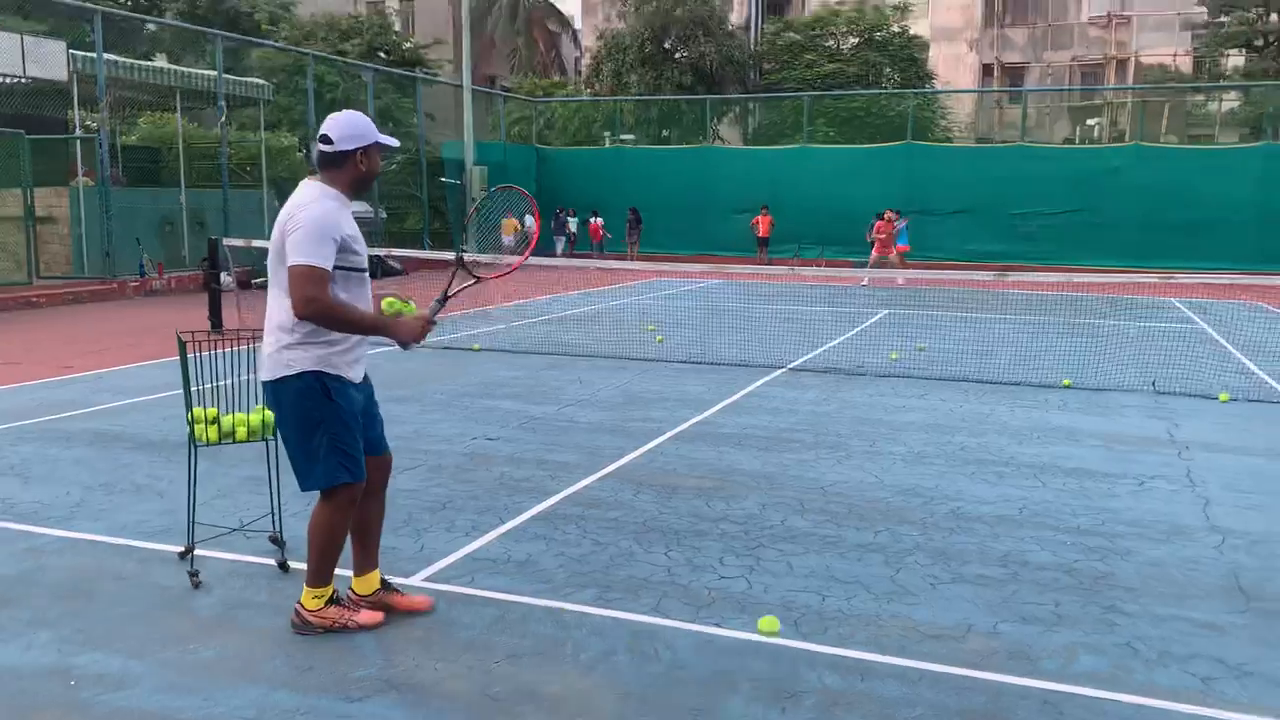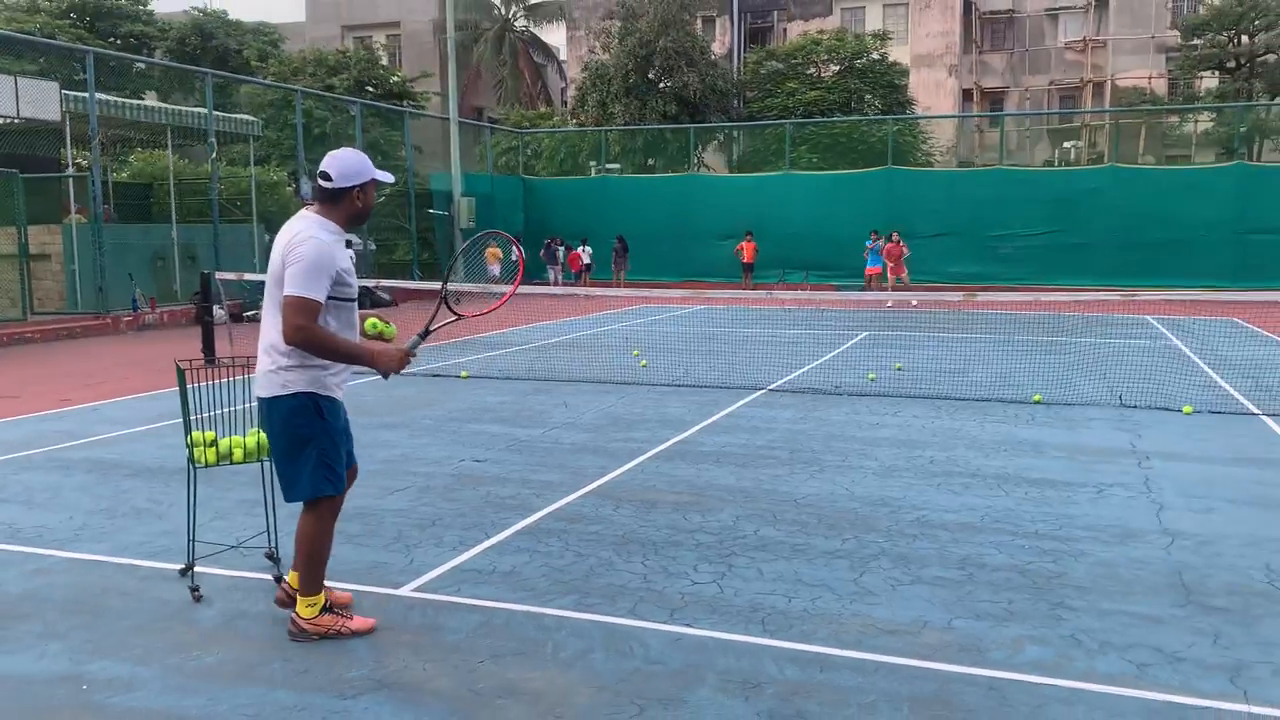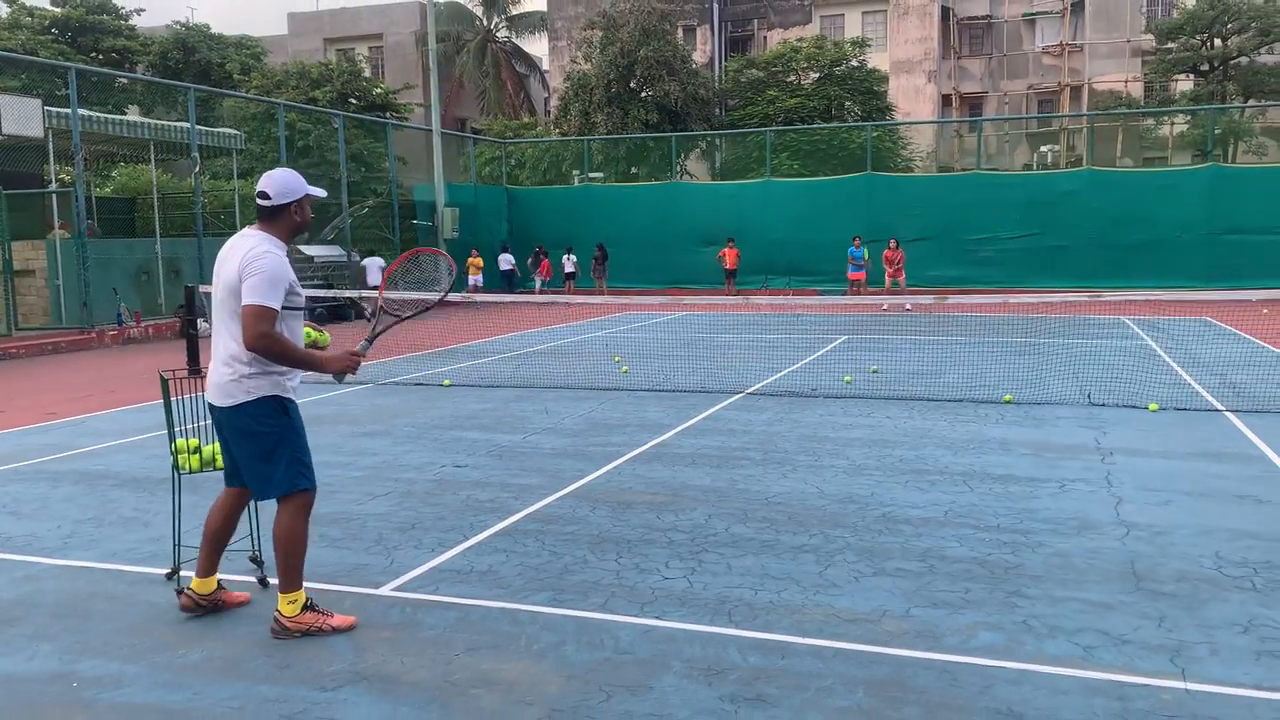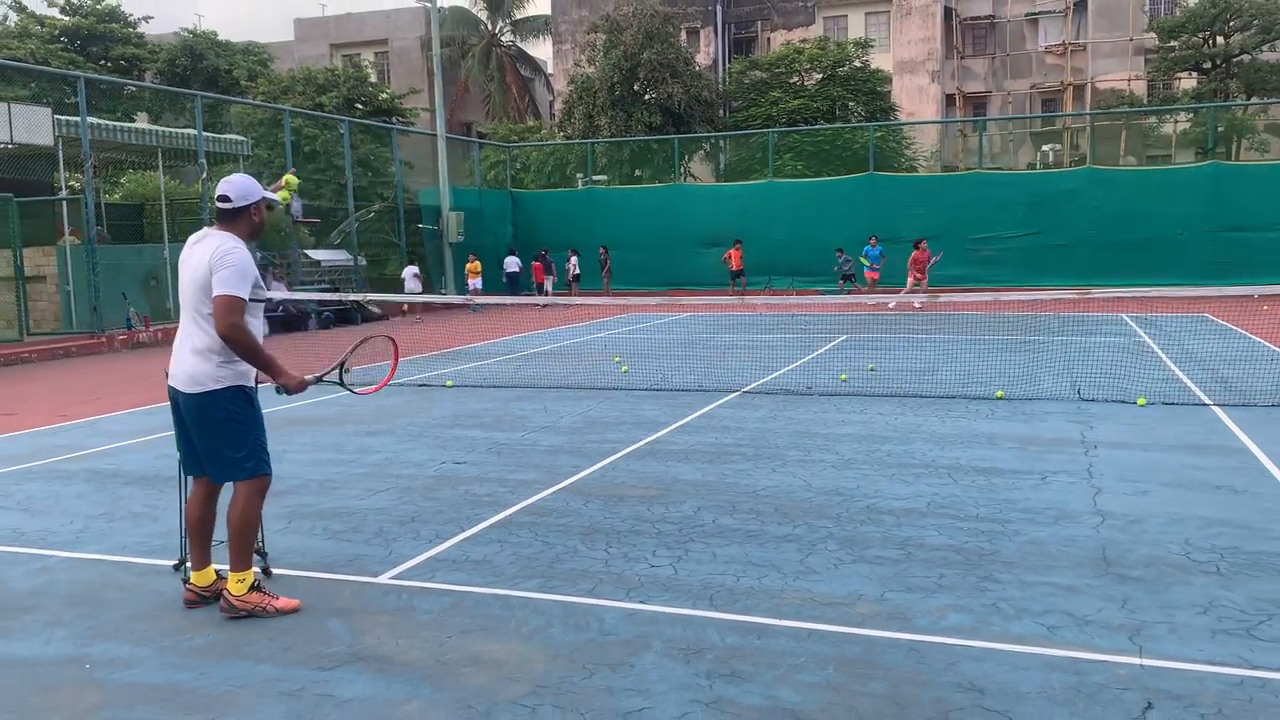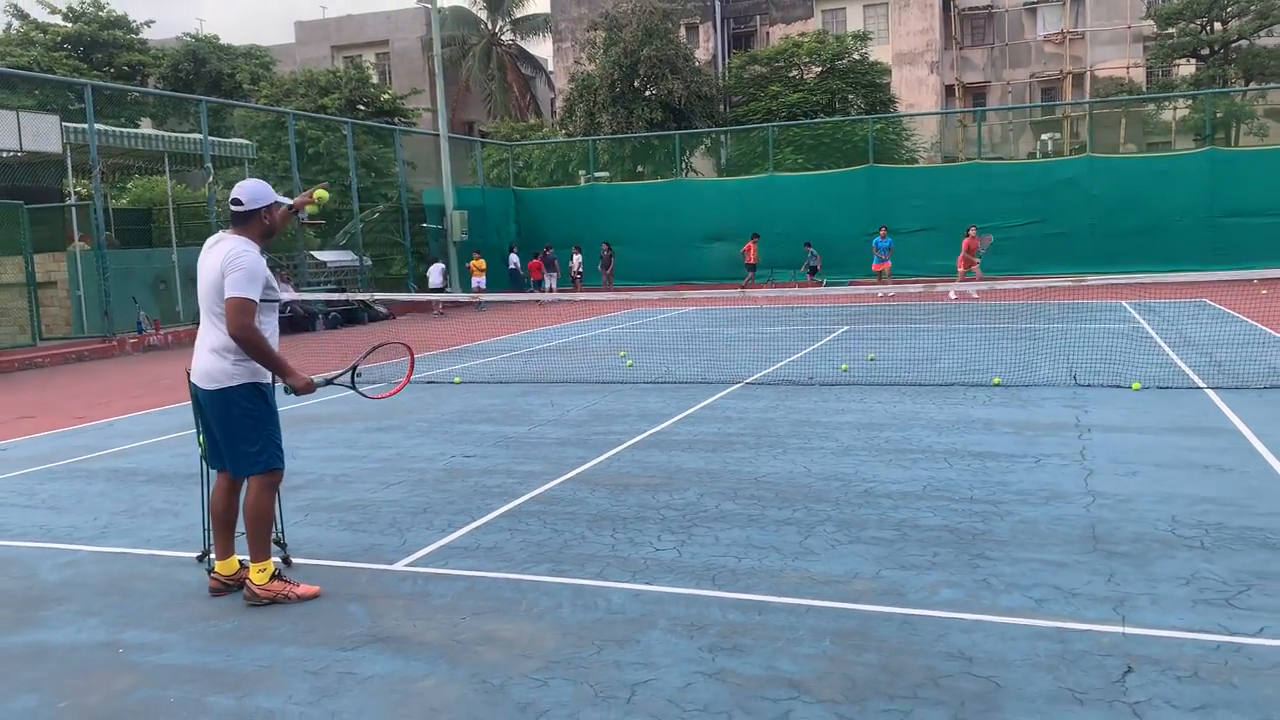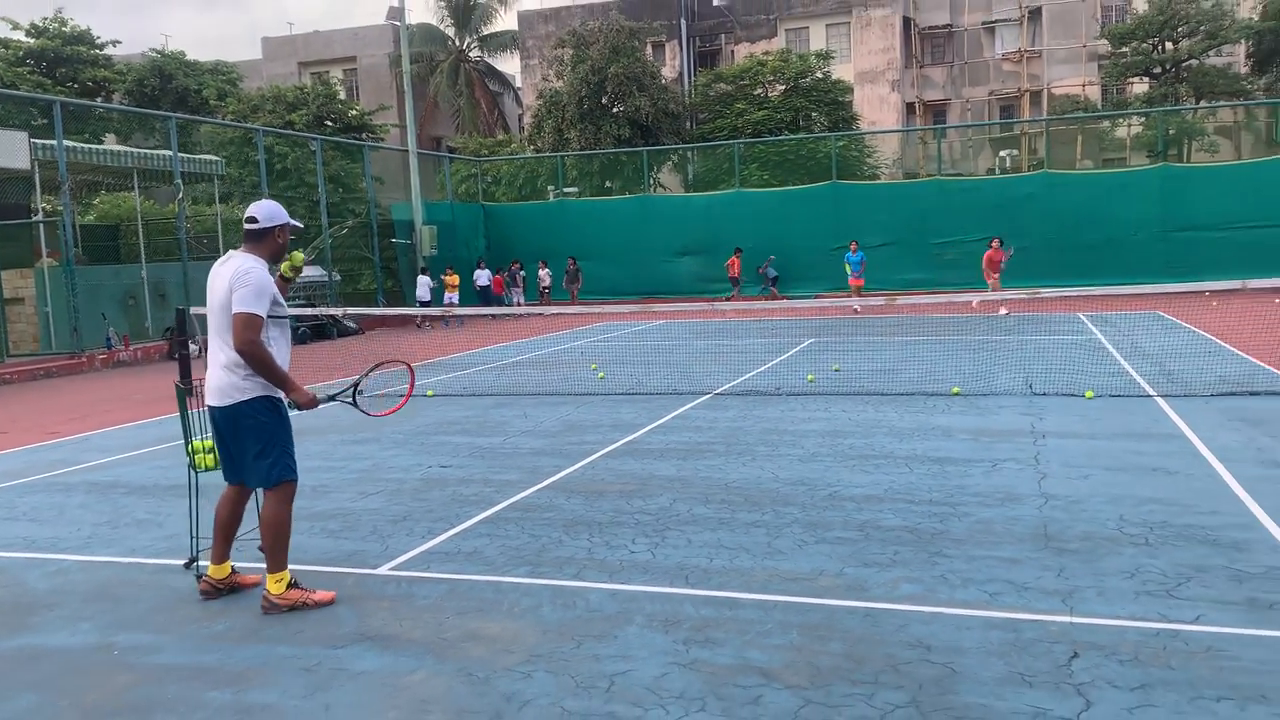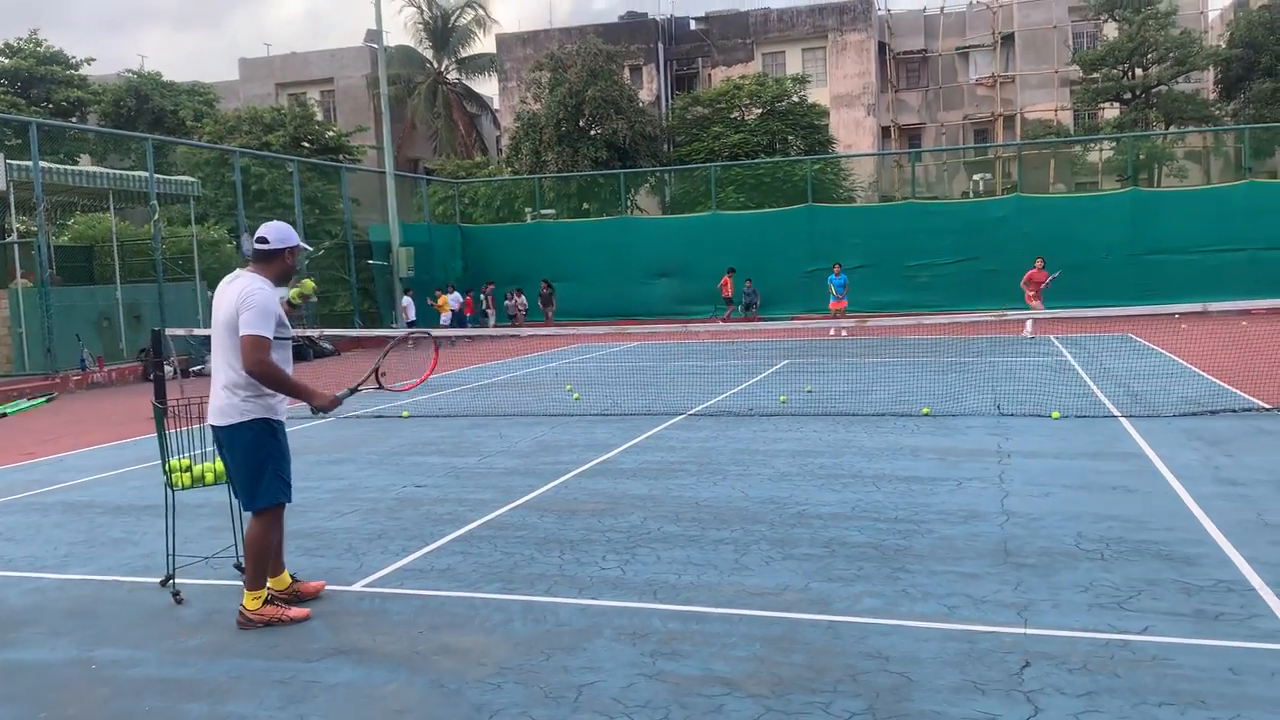
dt=0.5s
person 1, frame 1
left shoulder: (325, 204)
right shoulder: (317, 212)
right elbow: (308, 302)
left wrist: (373, 305)
right wrist: (391, 327)
left hip: (340, 370)
right hip: (310, 374)
left knee: (375, 469)
right knee: (343, 486)
left ankle: (368, 586)
right ankle: (315, 605)
person 1, frame 2
left shoulder: (311, 227)
right shoulder: (316, 244)
right elbow: (298, 331)
left wrist: (352, 321)
right wrist: (373, 356)
left hip: (310, 387)
right hip: (300, 391)
left knee: (341, 477)
right knee: (323, 496)
left ankle: (298, 583)
right ankle: (311, 612)
person 1, frame 3
left shoulder: (240, 244)
right shoulder: (268, 258)
right elbow: (257, 338)
left wrist: (295, 333)
right wrist: (323, 362)
left hip: (228, 391)
right hip: (258, 395)
left knee: (240, 488)
right knee: (295, 495)
left ankle: (201, 587)
right ankle: (293, 610)
person 1, frame 4
left shoulder: (198, 241)
right shoulder: (234, 256)
right elbow: (230, 327)
left wrist: (267, 199)
right wrist: (278, 373)
left hip: (186, 381)
right hip: (221, 385)
left knee: (205, 480)
right knee: (252, 480)
left ankle: (200, 580)
right ankle: (240, 590)
person 1, frame 5
left shoulder: (219, 242)
right shoulder: (245, 257)
left elbow: (256, 234)
right elbow: (241, 329)
left wrist: (295, 207)
right wrist: (288, 373)
left hip: (209, 379)
right hip: (239, 382)
left knee: (230, 474)
right knee: (265, 474)
left ankle: (225, 569)
right ankle: (262, 579)
person 1, frame 6
left shoulder: (227, 265)
right shoulder: (253, 273)
right elbow: (246, 343)
left wrist: (282, 283)
right wrist: (292, 388)
left hip: (224, 396)
right hip: (252, 397)
left knee: (239, 484)
right knee: (279, 486)
left ankle: (217, 573)
right ankle: (279, 588)
person 1, frame 7
left shoulder: (235, 282)
right shoulder: (259, 294)
right elbow: (256, 364)
left wrist: (286, 307)
right wrist: (311, 395)
left hip: (235, 414)
right hip: (251, 417)
left knee: (270, 503)
right knee: (267, 507)
left ankle: (280, 582)
right ankle: (255, 604)
